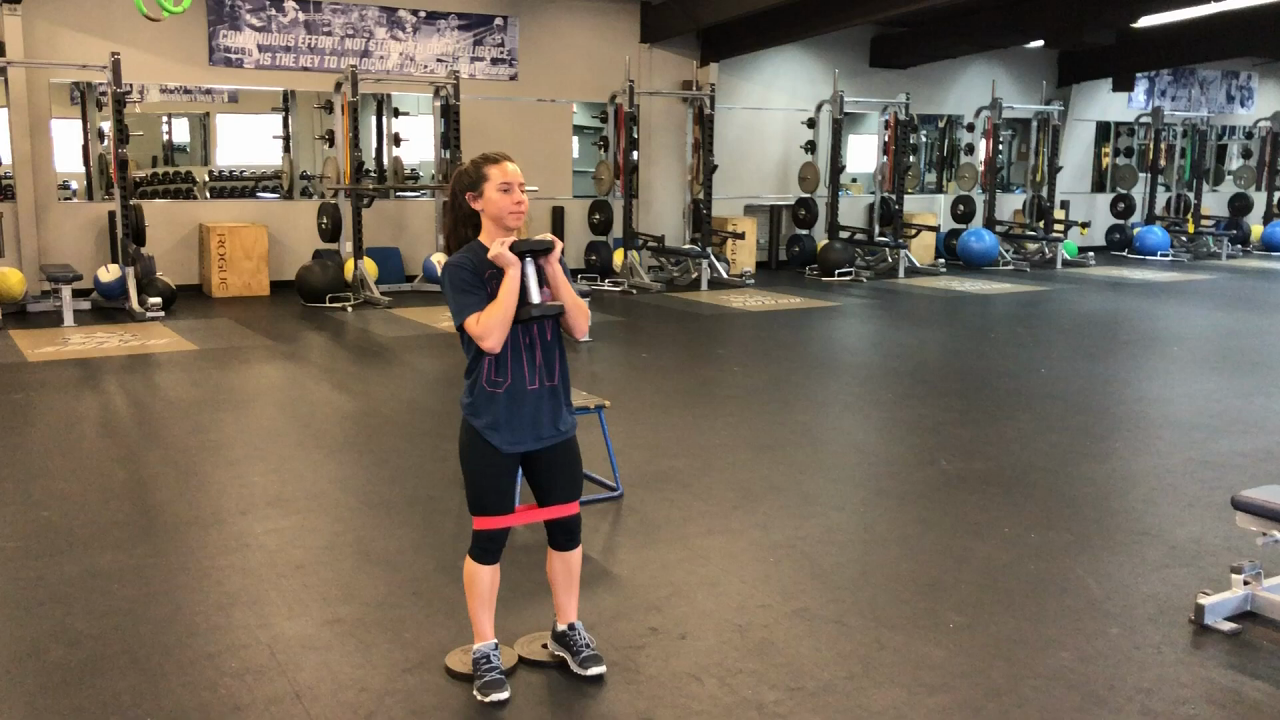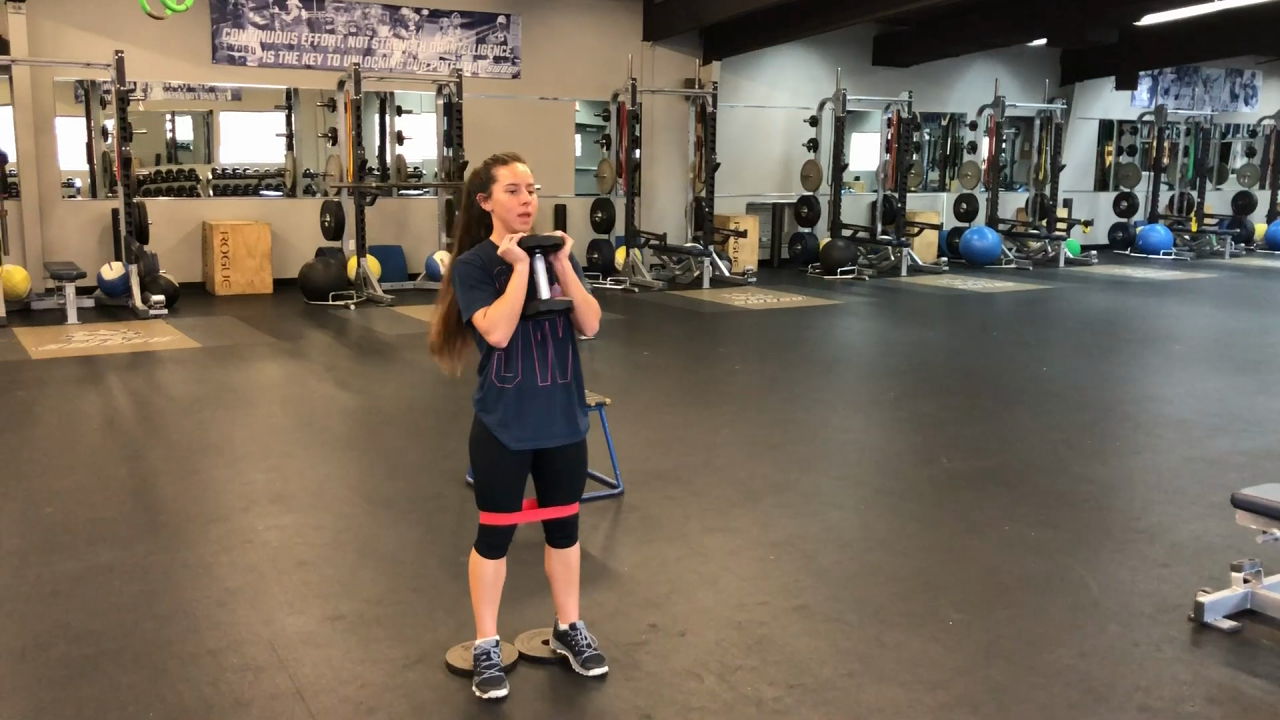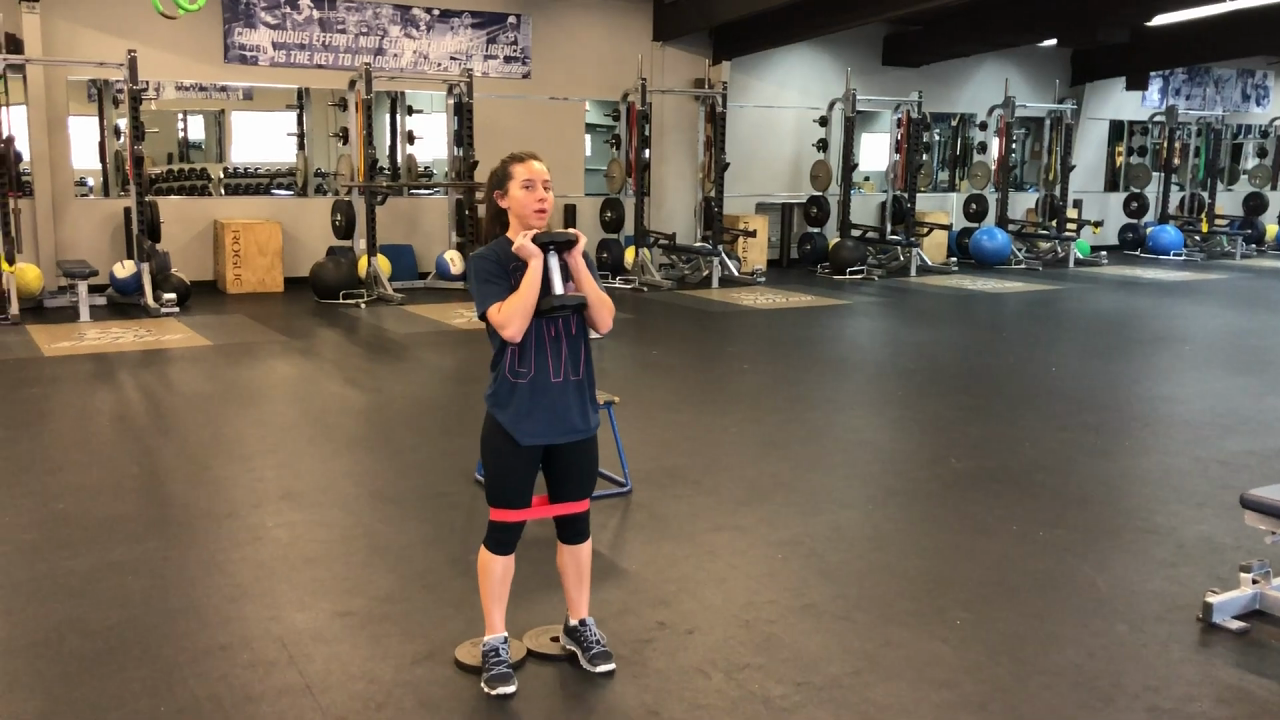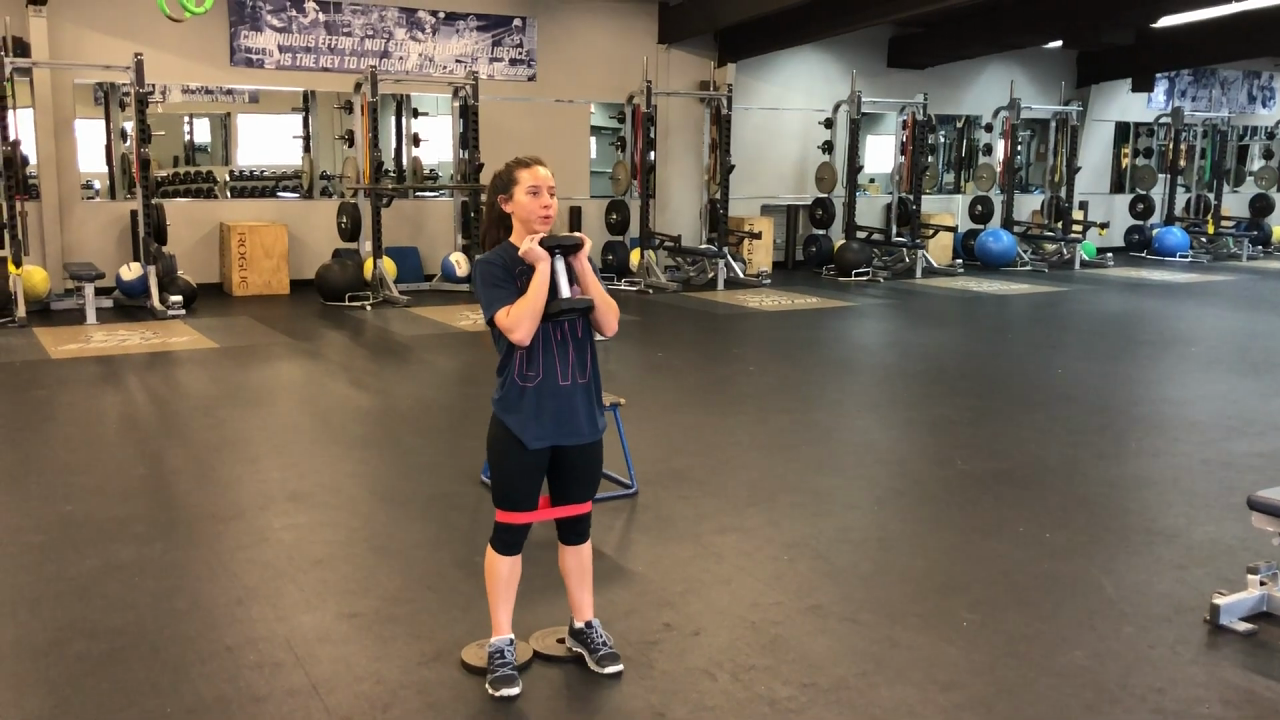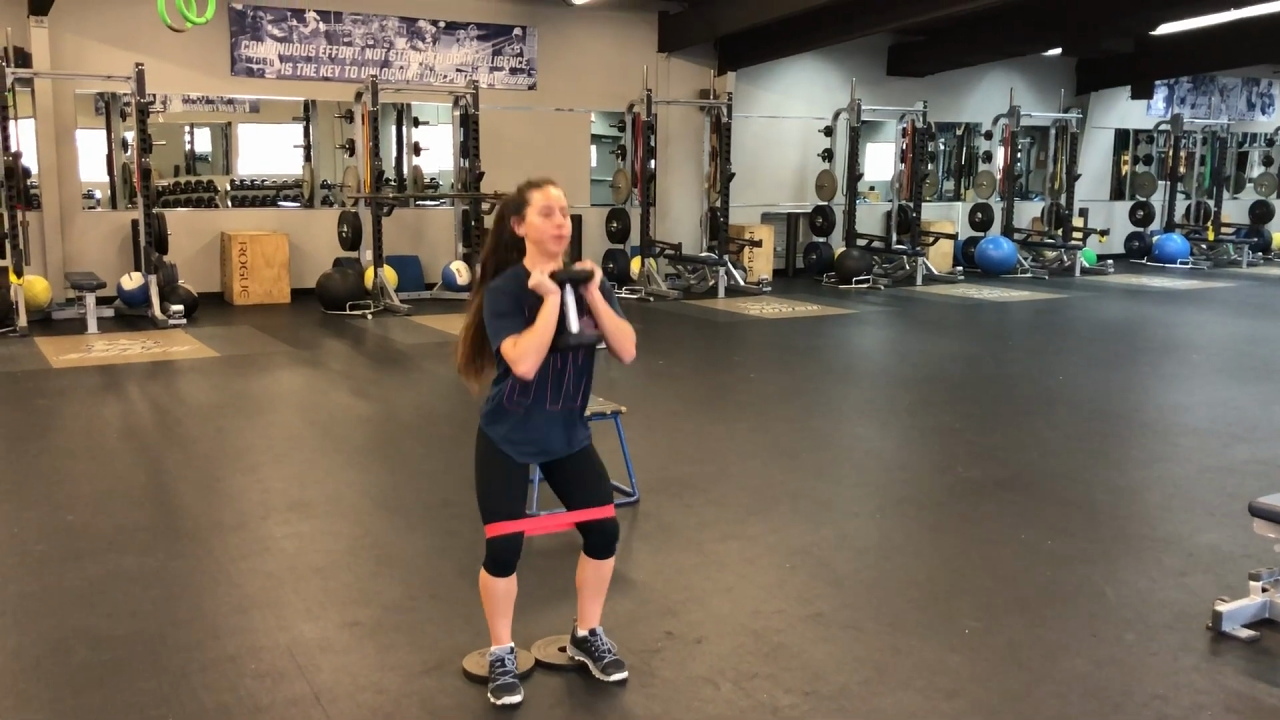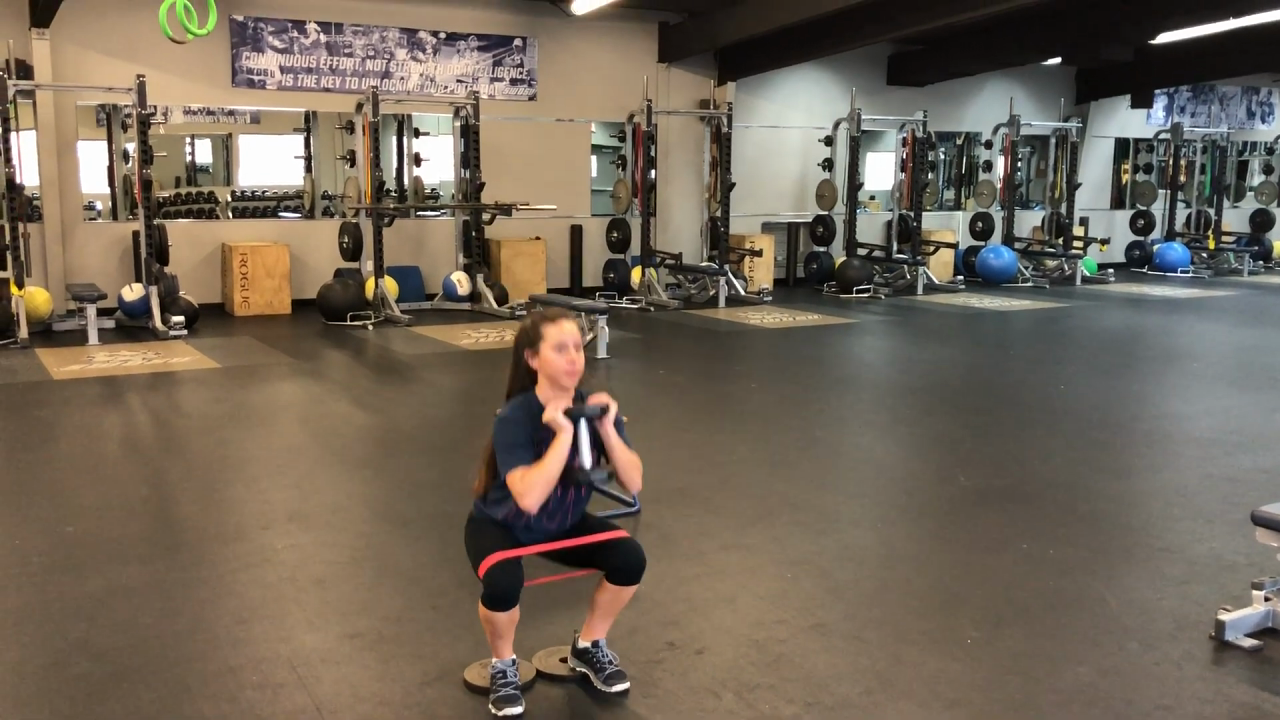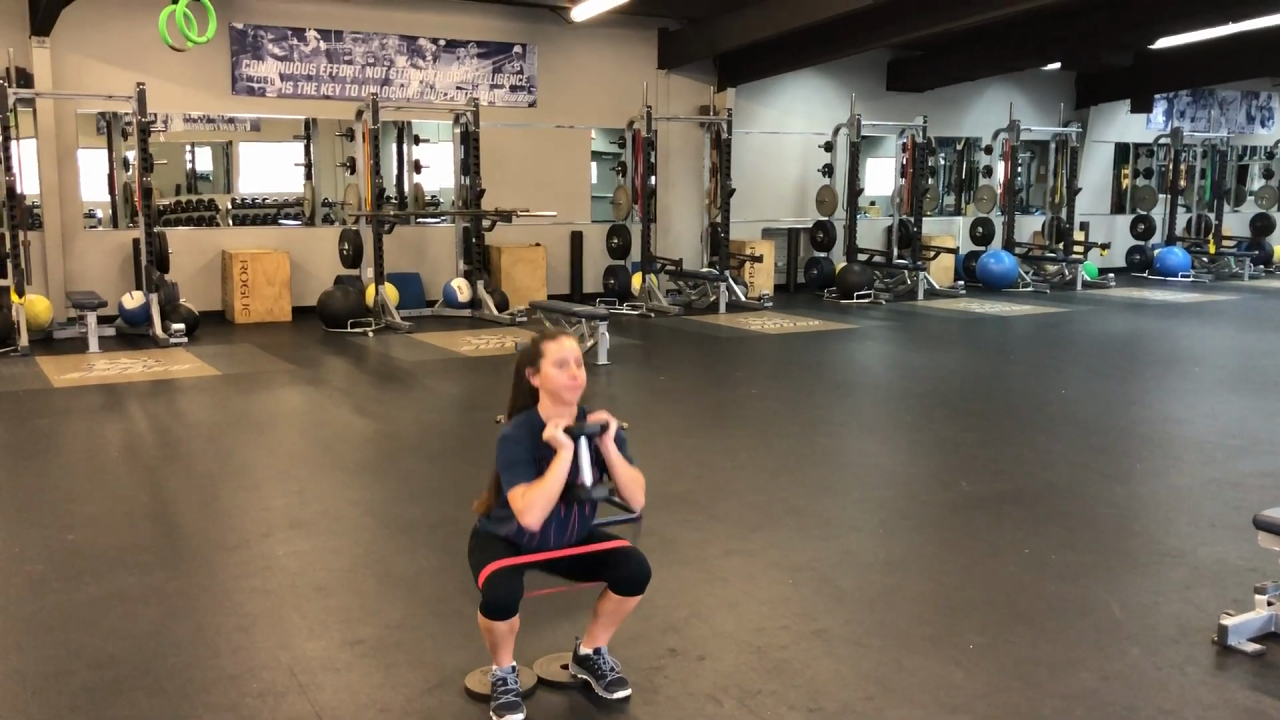
dt=0.4s
person 1, frame 1
left shoulder: (544, 253)
right shoulder: (463, 267)
left elbow: (579, 327)
right elbow: (489, 338)
left wrist: (551, 267)
right wrist: (512, 270)
left hip: (552, 420)
right hip: (491, 428)
left knee: (566, 527)
right knee: (490, 537)
left ankle: (568, 629)
right ankle: (484, 649)
person 1, frame 2
left shoulder: (557, 254)
right shoulder: (473, 264)
left elbow: (589, 324)
right elbow: (497, 331)
left wrist: (561, 264)
right wrist: (520, 266)
left hip: (563, 419)
right hip: (502, 424)
left knee: (563, 526)
right knee: (496, 533)
left ankle: (569, 628)
right ankle: (486, 645)
person 1, frame 3
left shoulder: (573, 250)
right shoulder: (488, 260)
left elbow: (604, 322)
right elbow: (510, 327)
left wrist: (574, 262)
right wrist: (535, 263)
left hip: (574, 415)
right hip: (514, 420)
left knee: (575, 523)
right knee: (505, 528)
left ankle: (579, 624)
right ankle: (495, 643)
person 1, frame 4
left shoulder: (573, 253)
right shoulder: (493, 265)
left elbow: (609, 325)
right elbow: (519, 330)
left wrist: (579, 265)
right wrist: (542, 266)
left hip: (580, 417)
right hip: (521, 423)
left knee: (575, 525)
right knee: (511, 530)
left ankle: (584, 626)
right ankle: (501, 644)
person 1, frame 5
left shoulder: (586, 279)
right shoulder: (504, 290)
left elbow: (627, 351)
right elbow: (524, 364)
left wrist: (592, 295)
right wrist: (551, 297)
left hip: (567, 436)
right hip: (507, 439)
left knee: (604, 532)
right knee: (504, 547)
left ankle: (587, 635)
right ankle: (501, 654)
person 1, frame 6
left shoulder: (595, 407)
right shoulder: (515, 418)
left elbow: (634, 483)
right elbow: (529, 499)
left wrist: (607, 429)
right wrist: (564, 434)
left hip: (565, 524)
right hip: (501, 528)
left knee: (630, 560)
right knee: (502, 585)
left ankle: (588, 647)
right ankle: (503, 667)
person 1, frame 7
left shoulder: (598, 425)
right shoulder: (518, 435)
left elbow: (636, 499)
right elbow: (529, 518)
left wrist: (608, 446)
right wrist: (564, 450)
left hip: (568, 537)
right hip: (505, 540)
left knee: (634, 571)
right knee: (502, 596)
left ankle: (590, 654)
right ankle: (503, 674)
